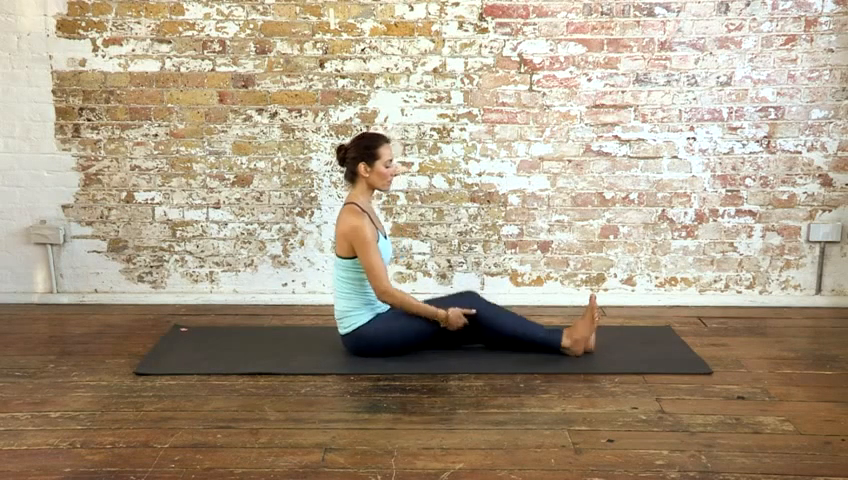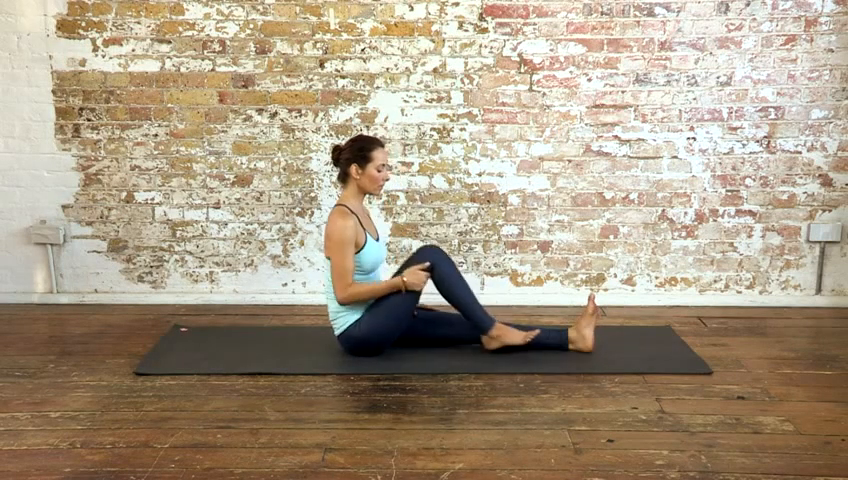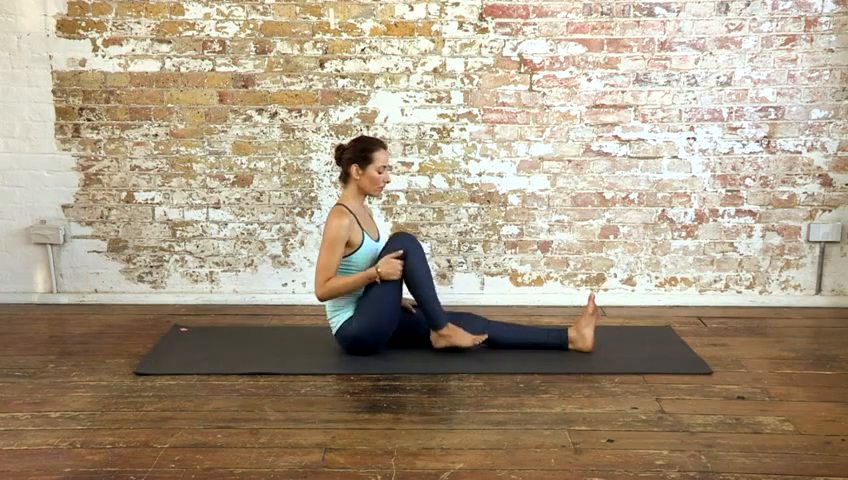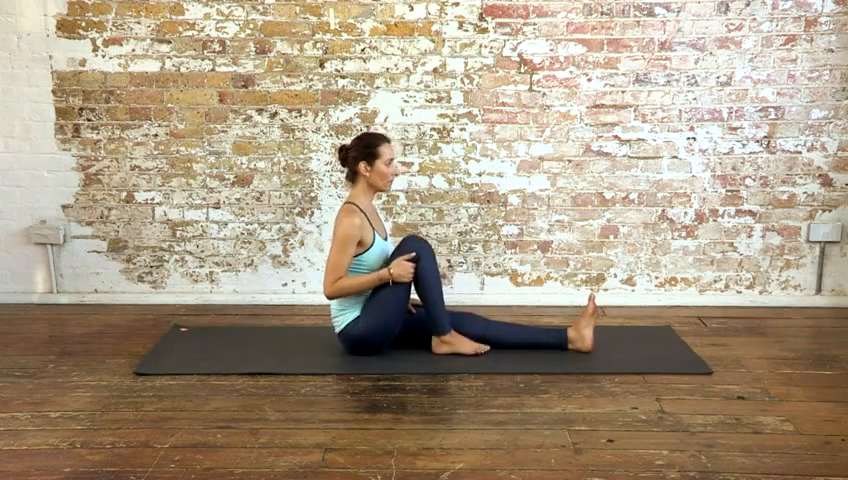
dt=0.4s
person 1, frame 1
left shoulder: (362, 209)
right shoulder: (356, 219)
right elbow: (384, 291)
left wrist: (407, 305)
right wrist: (441, 316)
left hip: (373, 320)
right hip: (364, 331)
left knee: (473, 328)
right knee: (468, 304)
left ankle: (563, 338)
right ankle: (565, 341)
person 1, frame 2
left shoulder: (357, 210)
right shoulder: (343, 221)
right elbow: (344, 293)
left wrist: (401, 301)
right wrist: (402, 282)
left hip: (372, 321)
right hip: (358, 331)
left knee: (469, 326)
right knee: (431, 256)
left ankle: (568, 337)
right ankle: (492, 329)
person 1, frame 3
left shoulder: (361, 211)
right shoulder: (340, 220)
right elbow: (323, 289)
left wrist: (394, 296)
right wrist: (376, 273)
left hip: (374, 322)
right hip: (356, 330)
left knee: (468, 322)
right knee: (404, 244)
left ankle: (569, 337)
right ankle: (441, 329)
person 1, frame 4
left shoulder: (366, 209)
right shoulder: (351, 218)
right elbow: (332, 287)
left wrist: (398, 295)
right wrist: (388, 274)
left hip: (374, 321)
right hip: (360, 330)
left knee: (468, 323)
right knee: (415, 247)
left ankle: (569, 337)
right ankle: (442, 337)
